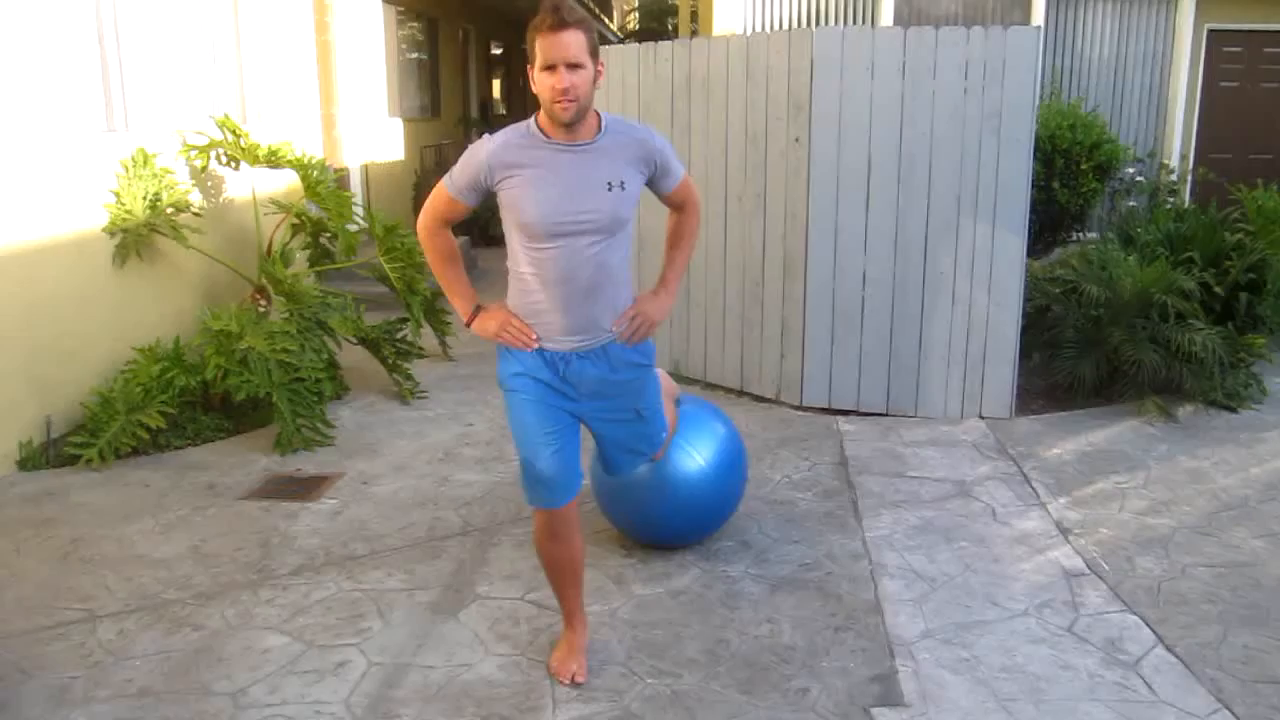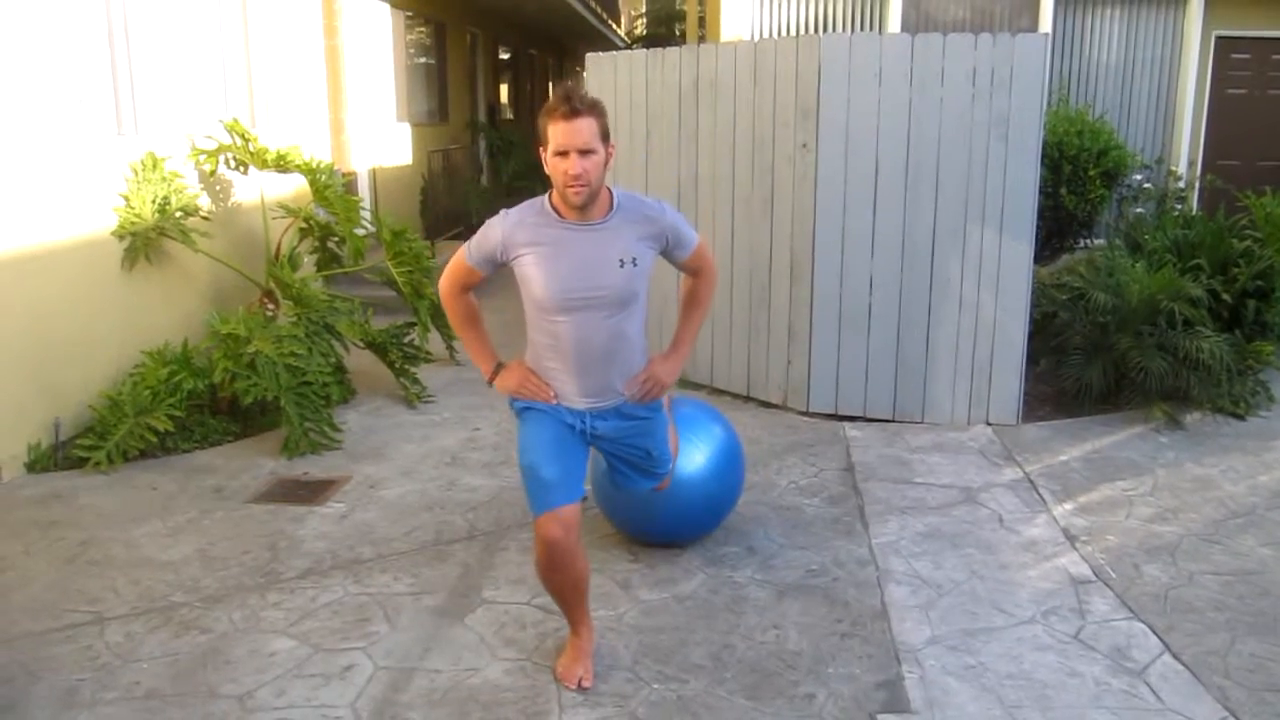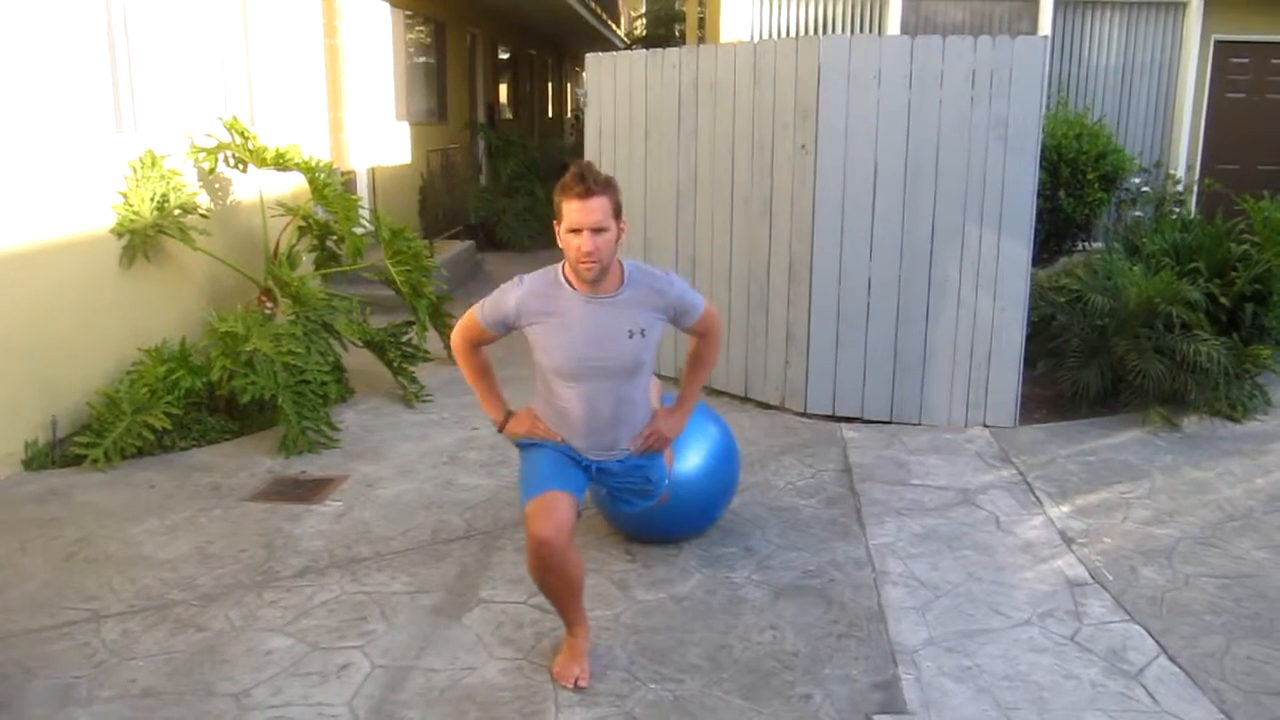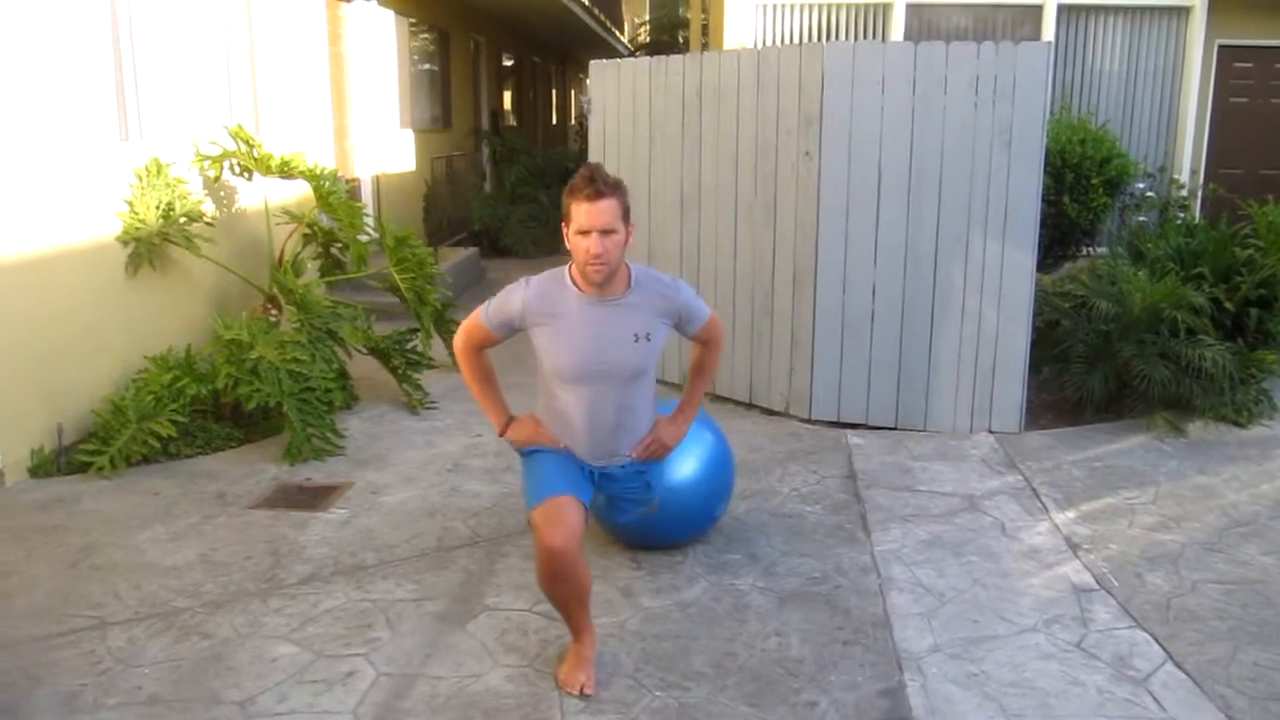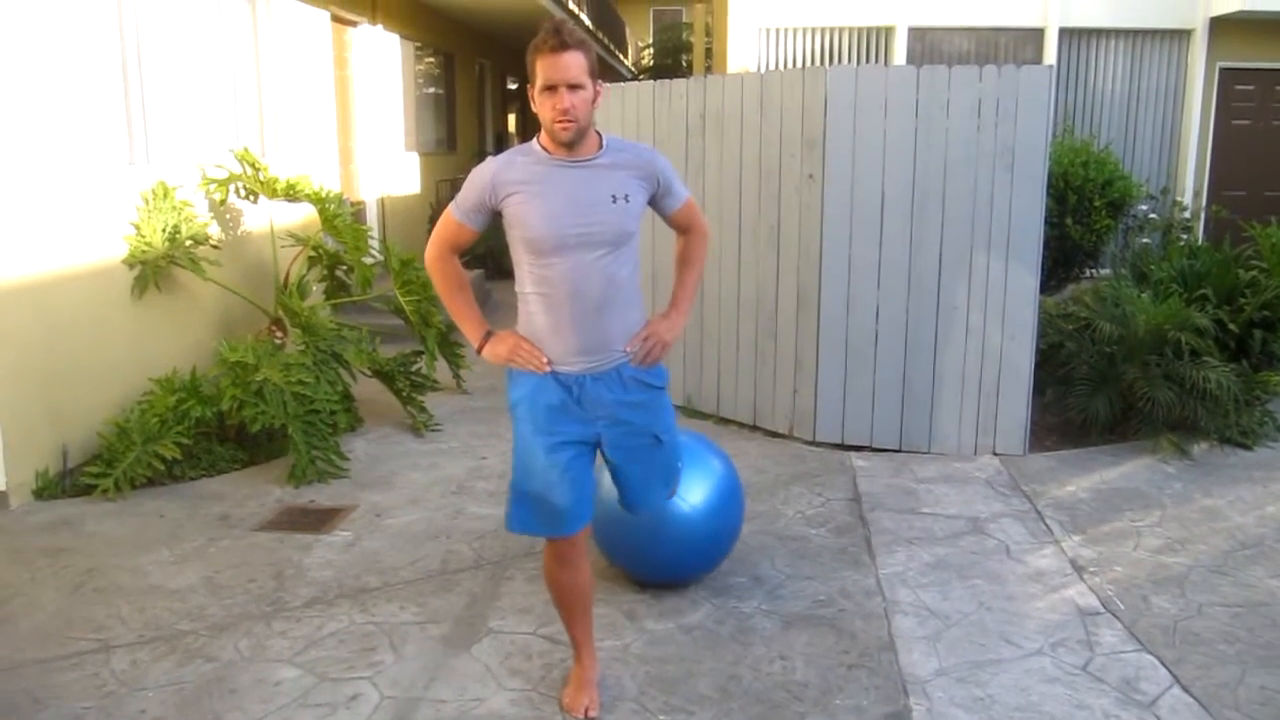
dt=1s
person 1, frame 1
left shoulder: (640, 145)
right shoulder: (497, 154)
left elbow: (687, 207)
right elbow: (432, 224)
left wrist: (665, 292)
right wrist: (473, 311)
left hip: (618, 351)
right hip: (532, 361)
left knee: (648, 456)
right knee: (555, 507)
left ankle: (660, 389)
right ankle: (575, 627)
person 1, frame 2
left shoulder: (653, 220)
right shoulder: (512, 230)
left elbow: (703, 271)
right elbow: (452, 287)
left wrist: (676, 356)
right wrist: (495, 369)
left hip: (629, 399)
right hip: (549, 406)
left knee: (656, 484)
right knee: (556, 532)
left ankle: (662, 403)
right ankle: (580, 633)
person 1, frame 3
left shoulder: (661, 290)
right shoulder: (525, 296)
left elbow: (710, 331)
right elbow: (463, 340)
left wrist: (678, 412)
right wrist: (503, 416)
left hip: (632, 445)
right hip: (555, 444)
left knee: (651, 501)
right knee: (546, 536)
right ankle: (576, 632)
person 1, frame 4
left shoulder: (667, 295)
right shoulder: (532, 297)
left elbow: (711, 340)
right elbow: (466, 344)
left wrist: (682, 419)
right wrist: (505, 422)
left hip: (633, 451)
right hip: (557, 450)
left knee: (636, 516)
right knee: (558, 544)
right ankle: (583, 641)
person 1, frame 5
left shoulder: (641, 164)
right shoulder: (500, 176)
left elbow: (694, 229)
right elbow: (440, 252)
left wrist: (677, 314)
right wrist: (483, 337)
left hip: (631, 372)
right hip: (545, 384)
left knee: (658, 493)
right knee: (564, 534)
left ankle: (656, 430)
right ankle: (584, 662)
